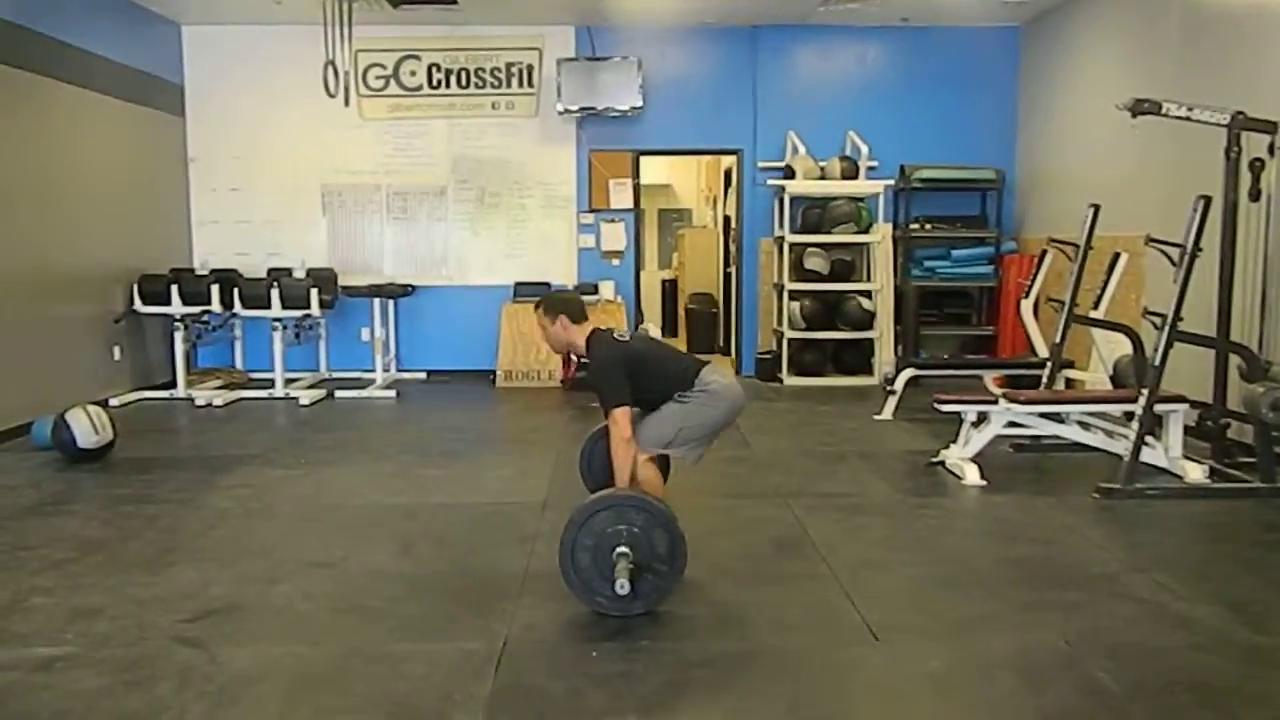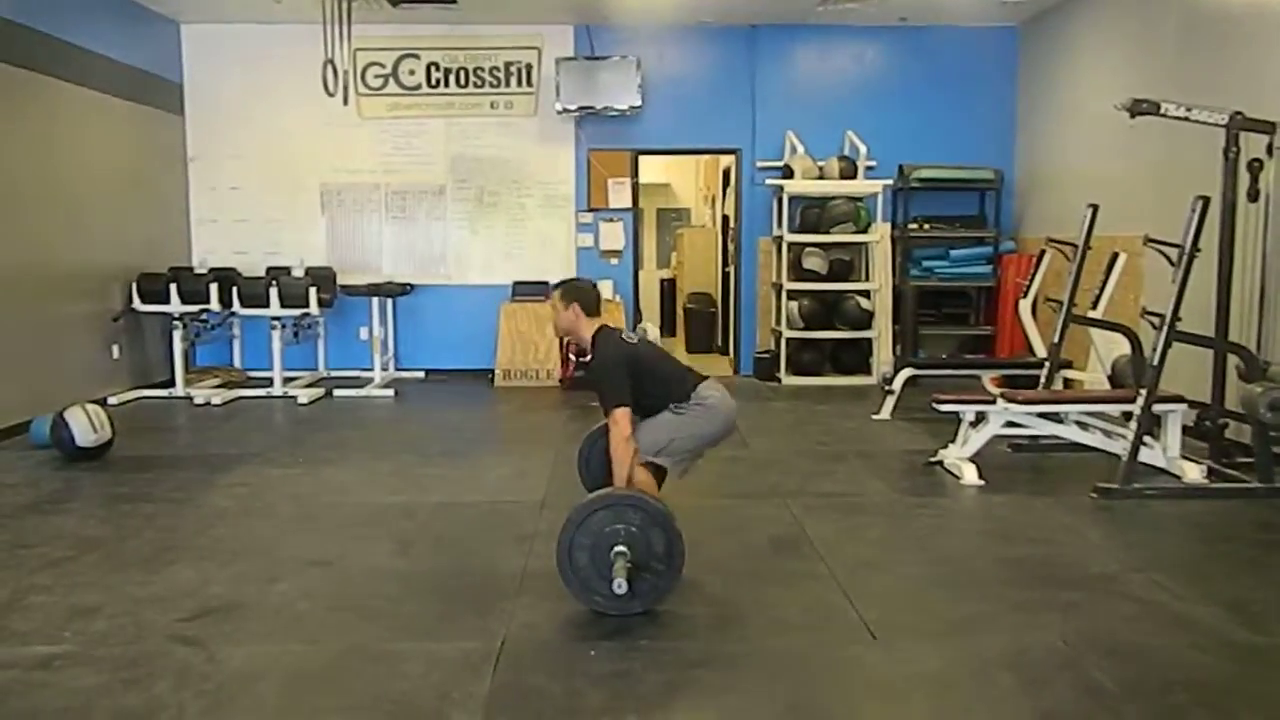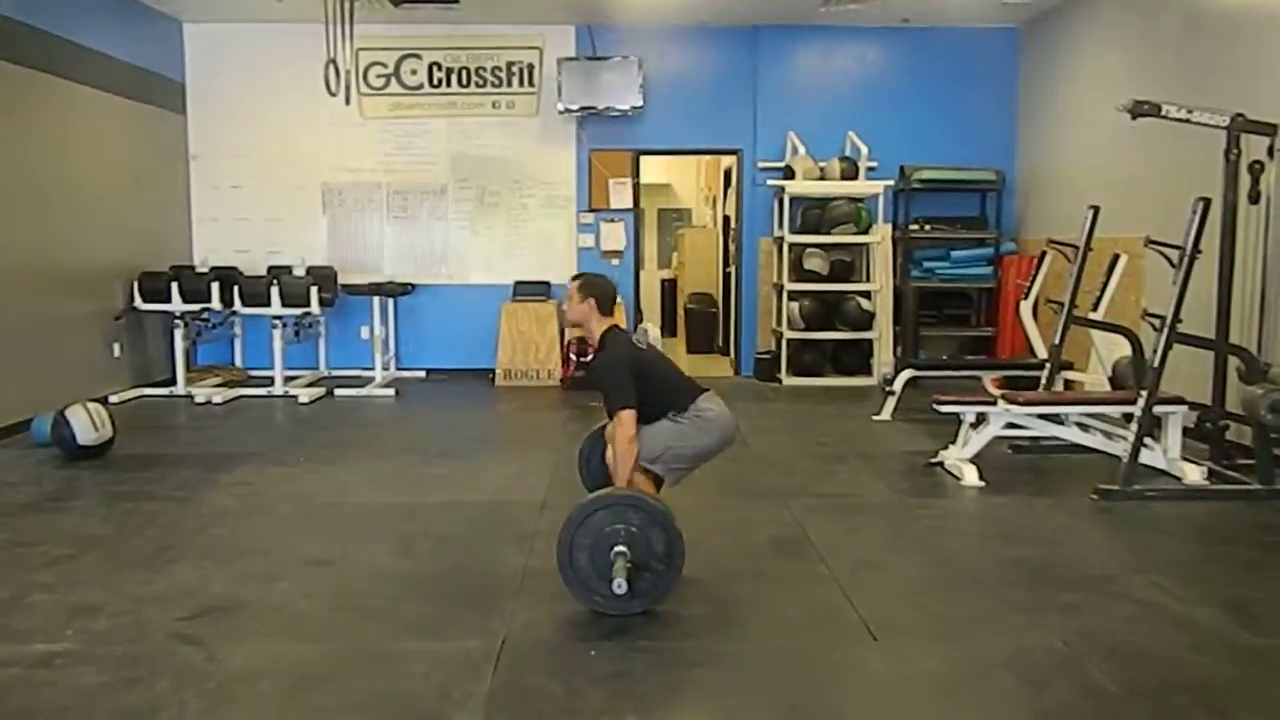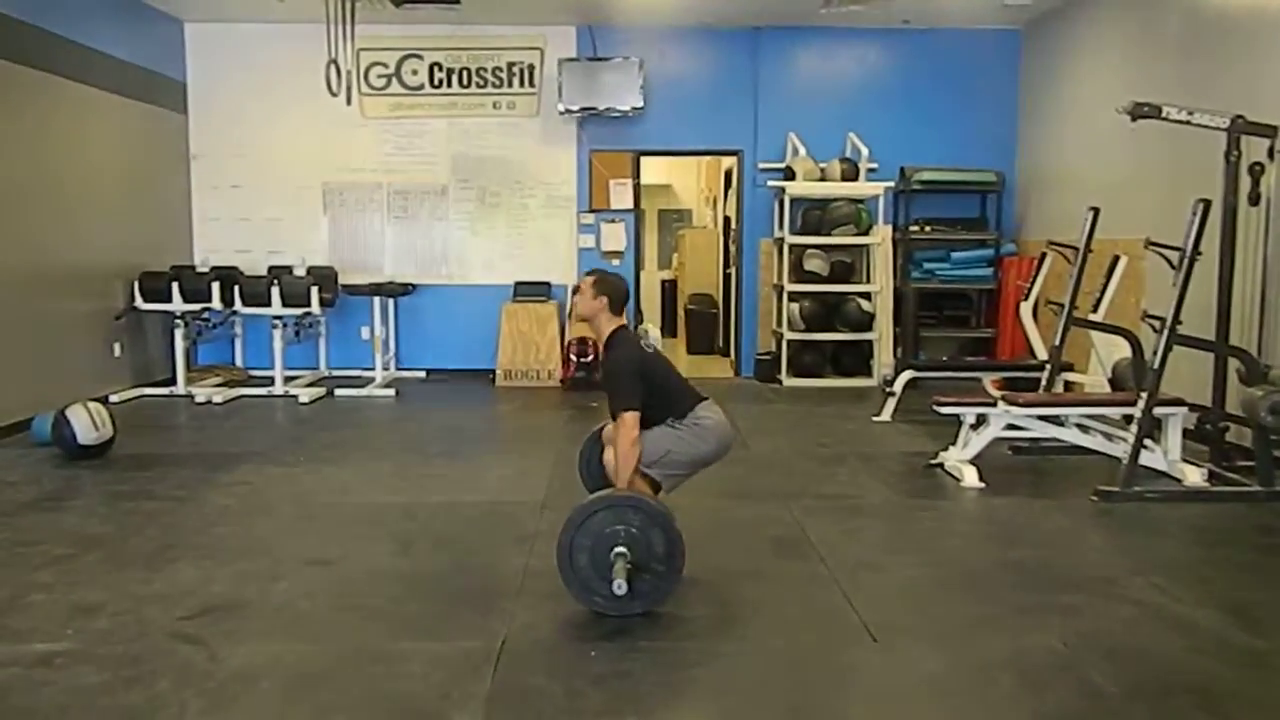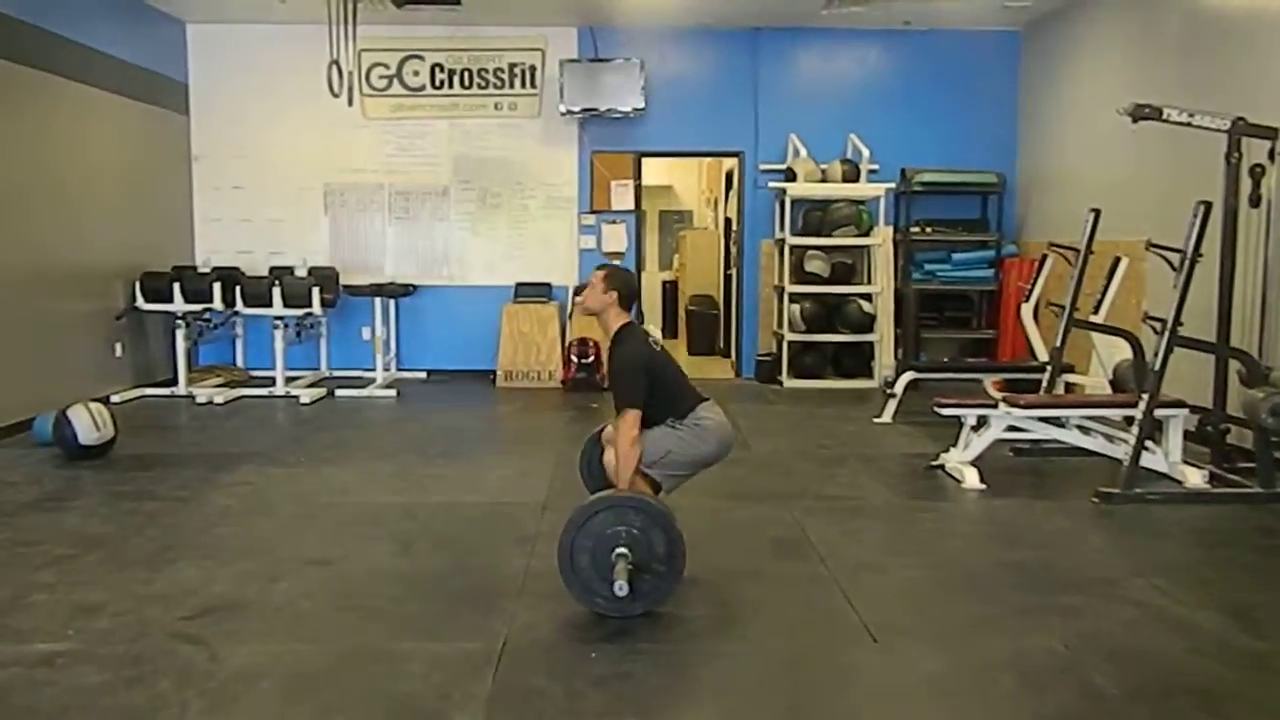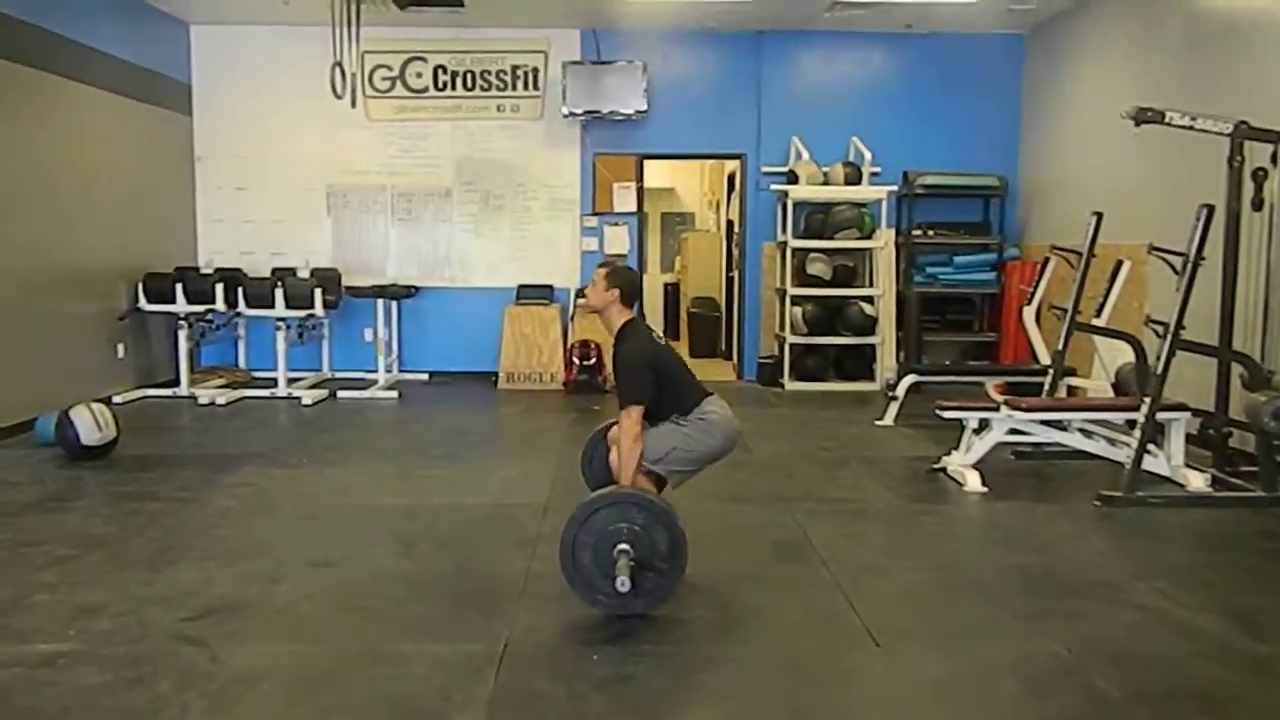
dt=0.1s
person 1, frame 1
left shoulder: (603, 360)
right shoulder: (606, 343)
left elbow: (622, 434)
left hip: (713, 392)
right hip: (712, 385)
left knee: (638, 453)
right knee: (642, 437)
person 1, frame 2
left shoulder: (606, 357)
right shoulder: (611, 341)
left elbow: (622, 431)
left hip: (706, 409)
right hip: (701, 401)
left knee: (629, 456)
person 1, frame 3
left shoulder: (612, 358)
right shoulder: (618, 343)
left elbow: (626, 433)
left hip: (705, 421)
right hip: (703, 412)
left knee: (618, 456)
right knee: (613, 435)
person 1, frame 4
left shoulder: (621, 356)
right shoulder: (624, 344)
left elbow: (629, 433)
left hip: (702, 430)
right hip: (698, 421)
left knee: (616, 459)
right knee: (610, 435)
person 1, frame 5
left shoulder: (628, 353)
right shoulder: (631, 340)
left elbow: (630, 432)
left hip: (702, 430)
right hip: (700, 420)
left knee: (616, 460)
right knee: (610, 436)
person 1, frame 6
left shoulder: (632, 350)
right shoulder: (636, 337)
left elbow: (632, 427)
left hip: (708, 424)
right hip: (704, 416)
left knee: (620, 460)
right knee: (616, 438)
